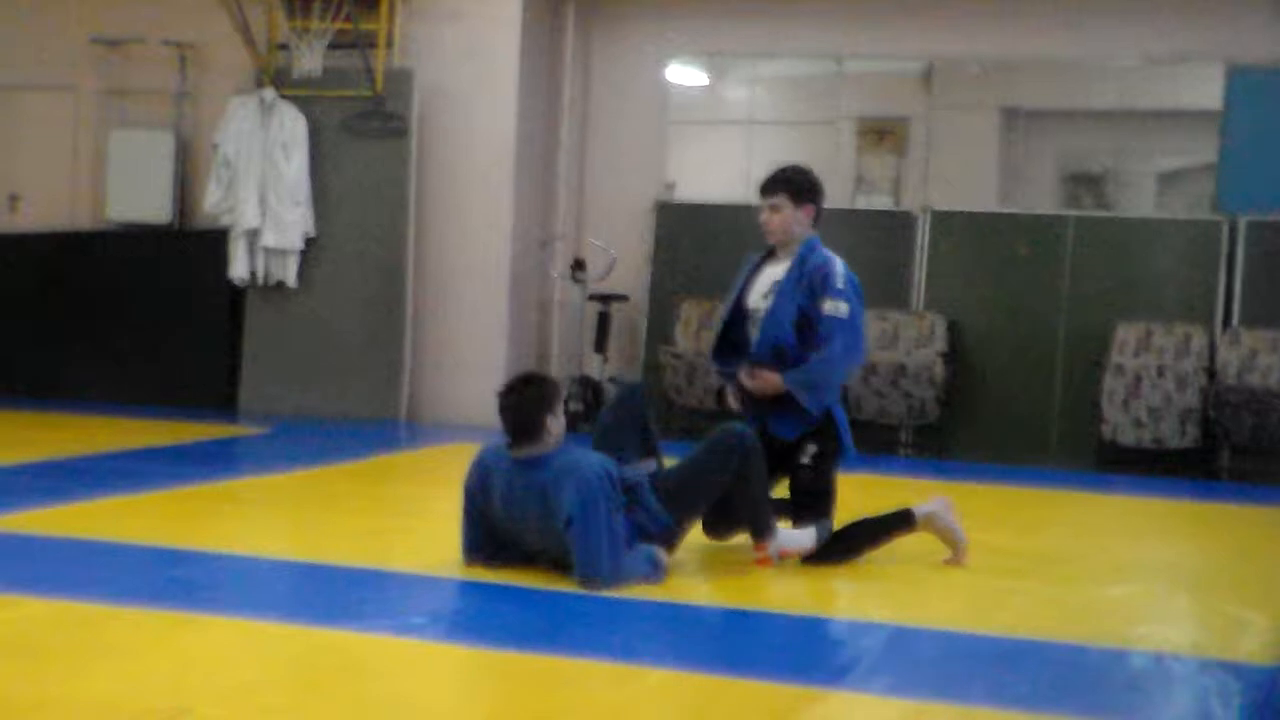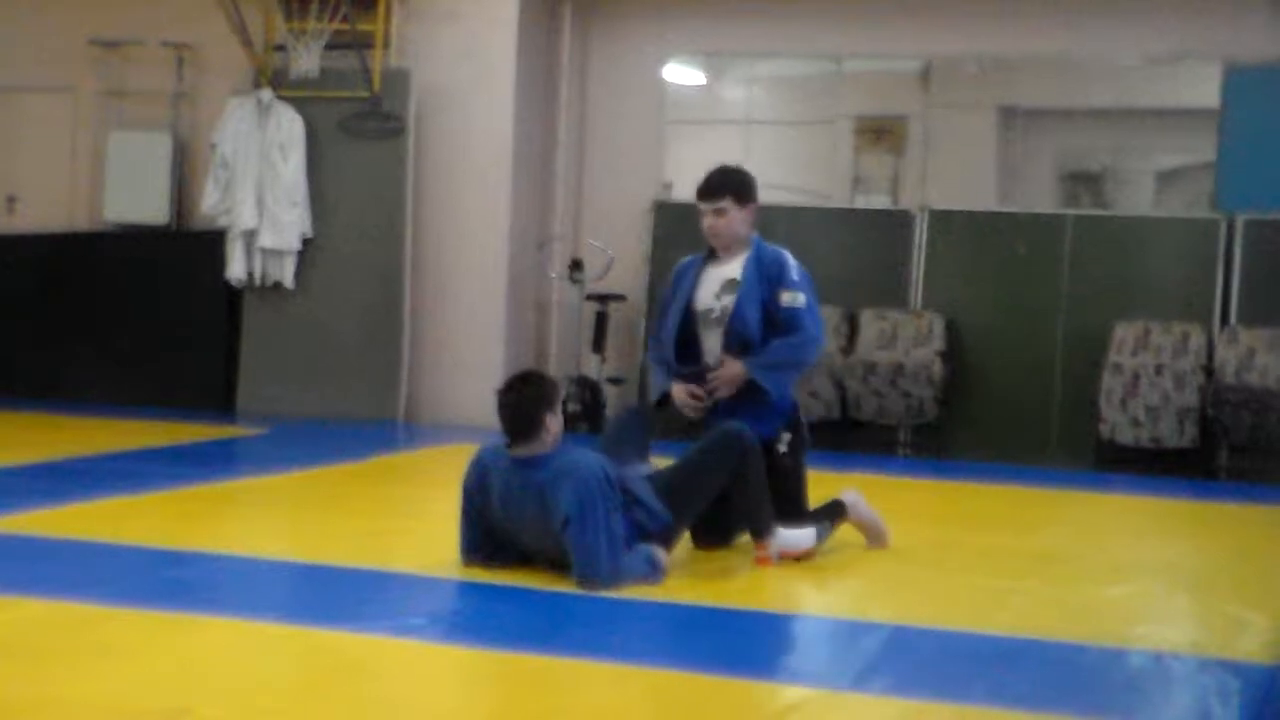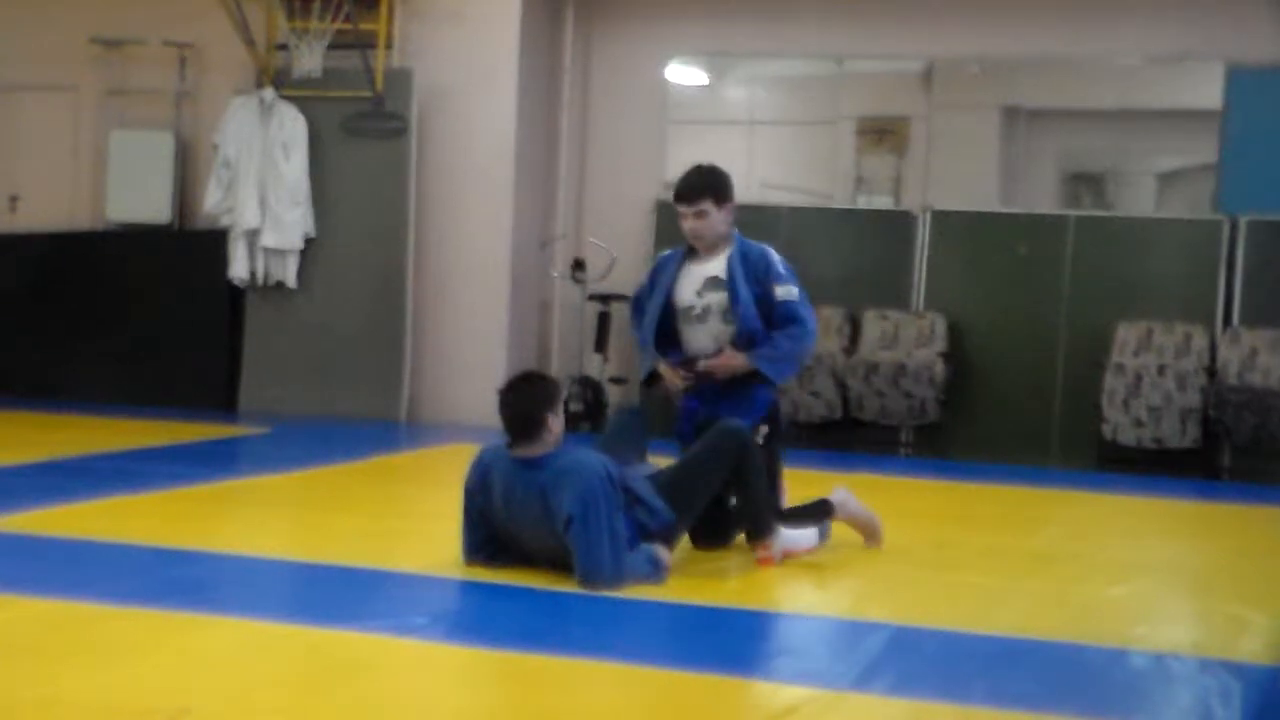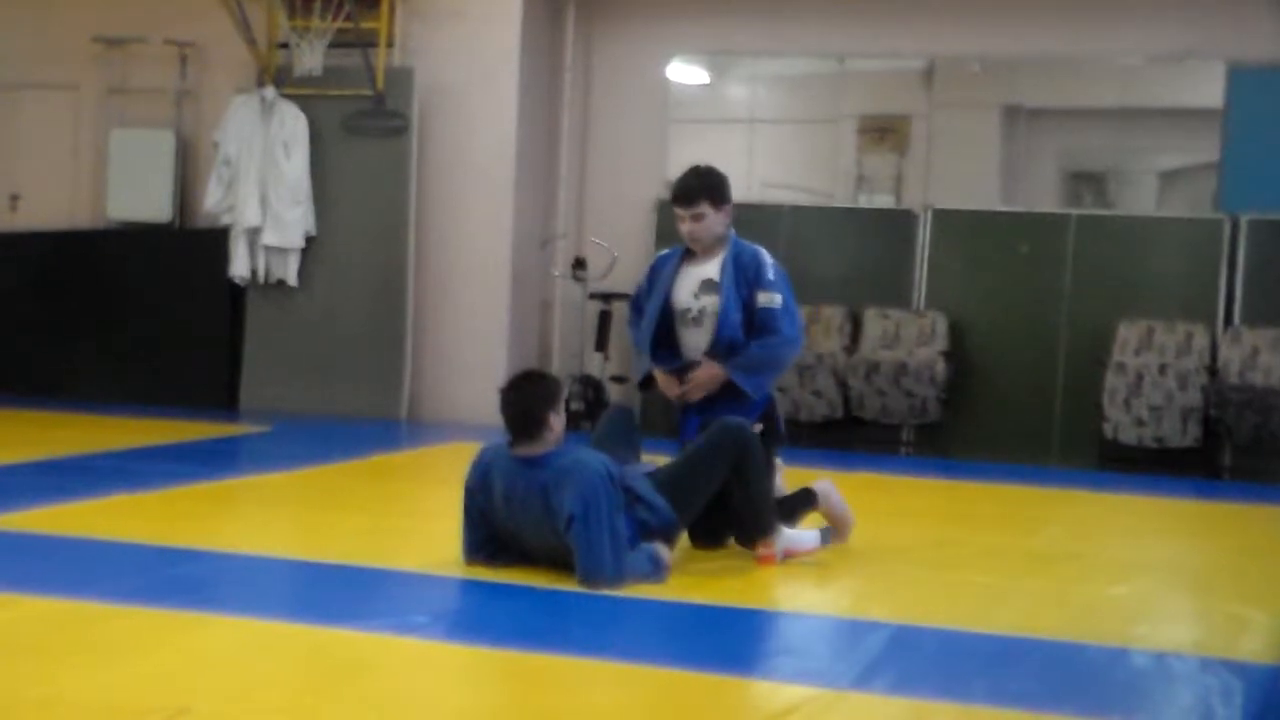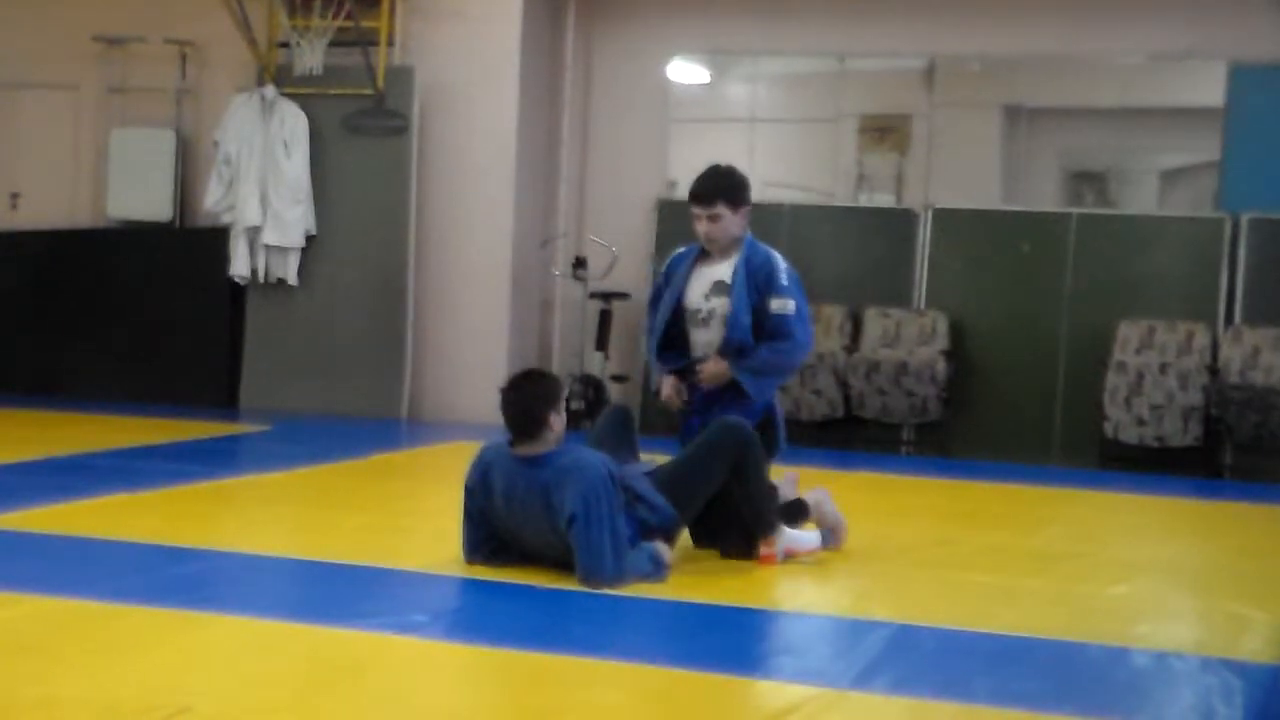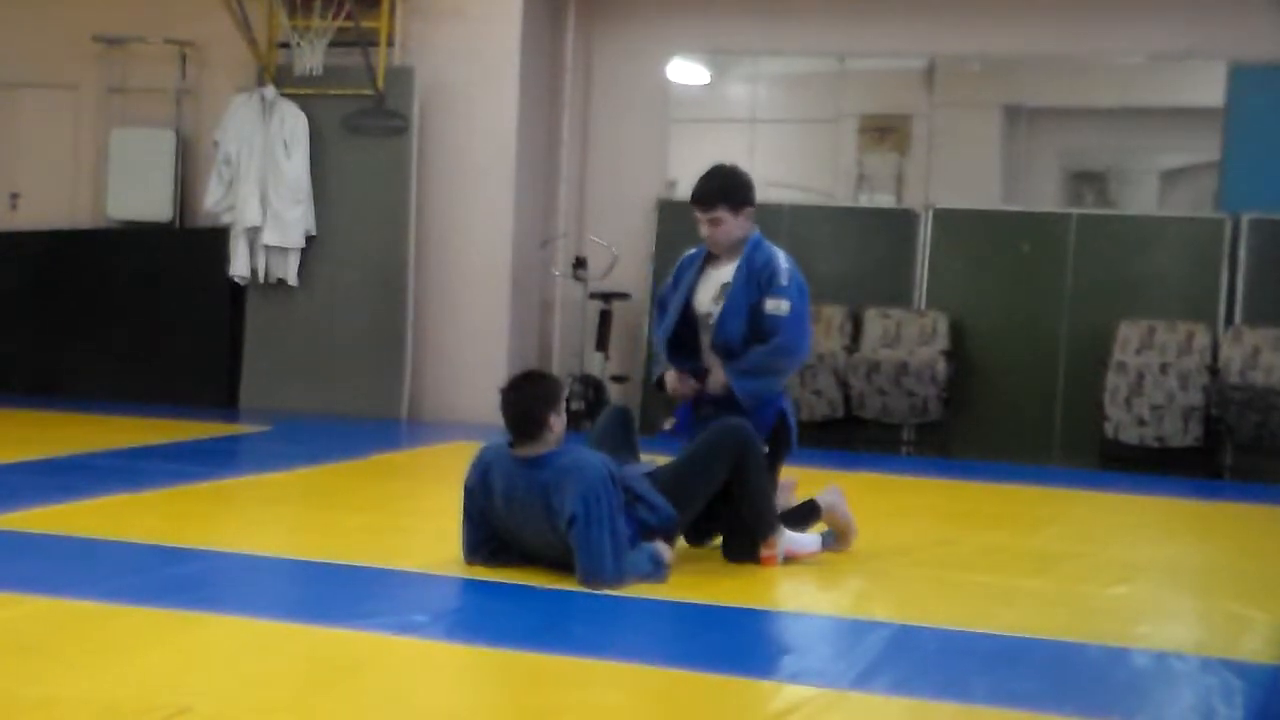
dt=0.3s
person 1, frame 1
left shoulder: (486, 464)
right shoulder: (559, 468)
left elbow: (477, 552)
right elbow: (606, 571)
right wrist: (650, 562)
right hip: (639, 522)
left knee: (633, 397)
right knee: (738, 440)
right ankle: (770, 539)
person 1, frame 2
left shoulder: (483, 465)
right shoulder: (578, 475)
left elbow: (476, 553)
right elbow: (600, 573)
left wrist: (536, 550)
right wrist: (649, 561)
right hip: (640, 527)
left knee: (634, 420)
right knee: (735, 439)
right ankle: (770, 540)
person 1, frame 3
left shoulder: (486, 466)
right shoulder: (581, 477)
left elbow: (478, 552)
right elbow: (602, 572)
left wrist: (543, 548)
right wrist: (653, 560)
right hip: (640, 526)
left knee: (628, 418)
right knee: (734, 436)
right ankle: (767, 539)
person 1, frame 4
left shoulder: (485, 465)
right shoulder: (583, 474)
left elbow: (479, 551)
right elbow: (604, 572)
left wrist: (544, 548)
right wrist: (653, 560)
left hip: (587, 517)
right hip: (644, 522)
left knee: (619, 416)
right knee: (734, 434)
right ankle: (771, 539)
person 1, frame 5
left shoulder: (486, 463)
right shoulder: (584, 473)
left elbow: (479, 551)
right elbow: (604, 571)
left wrist: (544, 546)
right wrist: (655, 558)
left hip: (588, 511)
right hip: (642, 523)
left knee: (618, 414)
right knee: (734, 434)
right ankle: (773, 538)
person 1, frame 6
left shoulder: (485, 464)
right shoulder: (584, 474)
left elbow: (479, 551)
right elbow: (604, 572)
left wrist: (545, 548)
right wrist: (654, 558)
left hip: (586, 516)
right hip: (641, 524)
left knee: (618, 416)
right knee: (735, 435)
right ankle: (771, 540)
person 2, frame 1
left shoulder: (825, 269)
right shoulder: (758, 267)
left elbow: (845, 348)
right elbow: (733, 334)
left wrist: (784, 381)
right wrist: (732, 380)
left hip: (804, 419)
right hip: (758, 419)
left knee: (814, 550)
right knee: (718, 524)
left ankle: (925, 517)
right ankle: (797, 507)
person 2, frame 2
left shoulder: (777, 265)
right shoulder: (689, 271)
left elbow: (806, 339)
right elbow: (662, 338)
left wrist: (747, 370)
right wrist: (671, 385)
left hip: (769, 418)
right hip: (714, 419)
right knee: (707, 536)
person 2, frame 3
left shoulder: (760, 260)
right shoulder: (668, 266)
left elbow: (801, 329)
right elbow: (641, 315)
left wrist: (750, 361)
right wrist: (659, 362)
left hip: (750, 409)
right hip: (694, 410)
right knee: (707, 535)
left ankle: (836, 507)
person 2, frame 4
left shoulder: (755, 264)
right shoulder: (666, 265)
left elbow: (784, 338)
right elbow: (640, 320)
left wrist: (724, 372)
right wrist: (656, 368)
left hip: (746, 410)
right hip: (694, 412)
right knee: (706, 534)
left ankle: (811, 499)
person 2, frame 5
left shoulder: (769, 267)
right shoulder: (679, 264)
left elbow: (793, 344)
right elbow: (657, 320)
left wrist: (731, 370)
right wrist: (665, 374)
left hip: (747, 413)
right hip: (696, 411)
person 2, frame 6
left shoulder: (773, 267)
right shoulder: (691, 264)
left elbow: (789, 346)
right elbow: (663, 319)
left wrist: (731, 377)
right wrist: (669, 370)
left hip: (756, 416)
right hip: (705, 412)
right knee: (698, 529)
left ankle: (819, 508)
